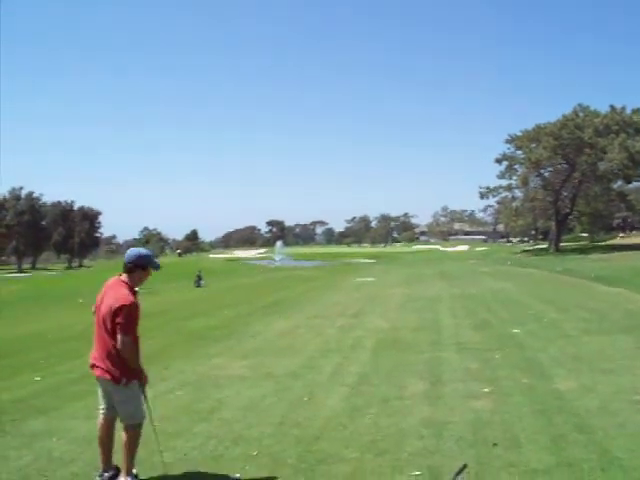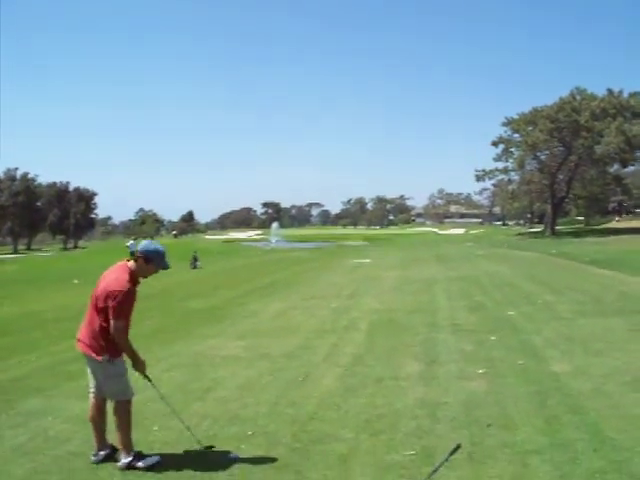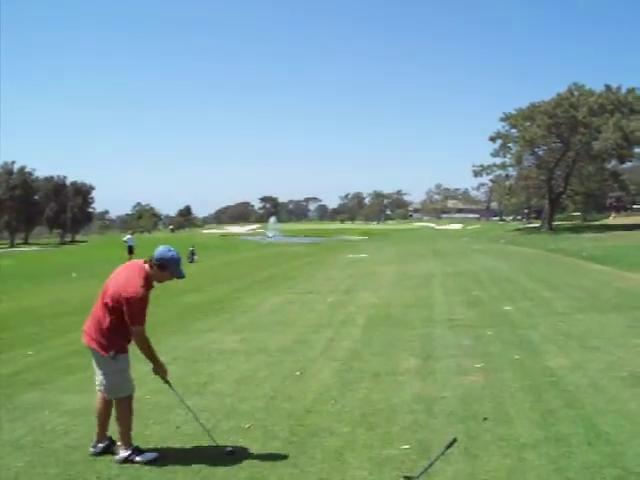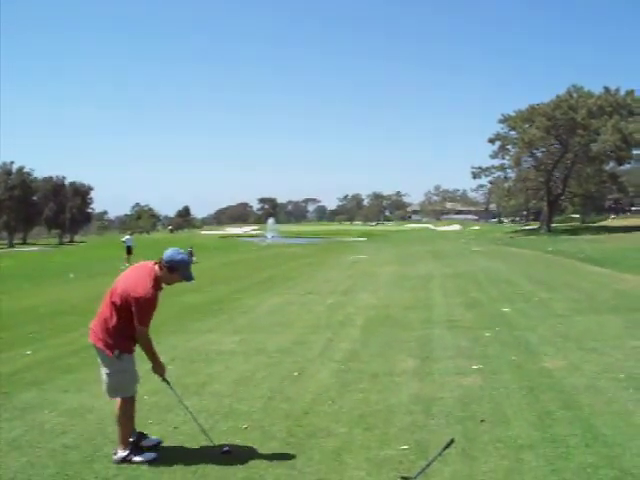
dt=0.4s
person 1, frame 1
left shoulder: (111, 284)
right shoulder: (127, 301)
left elbow: (96, 310)
right elbow: (124, 346)
right wrist: (140, 372)
left hip: (102, 364)
right hip: (119, 370)
left knee: (107, 417)
right knee: (134, 423)
person 1, frame 2
left shoulder: (121, 267)
right shoulder: (123, 288)
right elbow: (117, 331)
right wrist: (135, 359)
left hip: (91, 342)
right hip: (104, 348)
left knee: (98, 397)
right knee: (123, 399)
left ankle: (102, 448)
right ankle: (127, 455)
person 1, frame 3
left shoulder: (136, 265)
right shoulder: (137, 292)
right elbow: (138, 335)
right wrist: (157, 364)
left hip: (99, 335)
right hip: (108, 343)
left knee: (106, 391)
right knee: (124, 394)
left ankle: (101, 441)
right ankle: (126, 449)
person 1, frame 4
left shoulder: (146, 266)
right shoulder: (146, 293)
right elbow: (142, 334)
right wrist: (156, 362)
left hip: (110, 334)
right hip: (112, 342)
left knee: (128, 390)
right knee: (125, 394)
left ankle: (131, 435)
right ankle: (124, 449)
